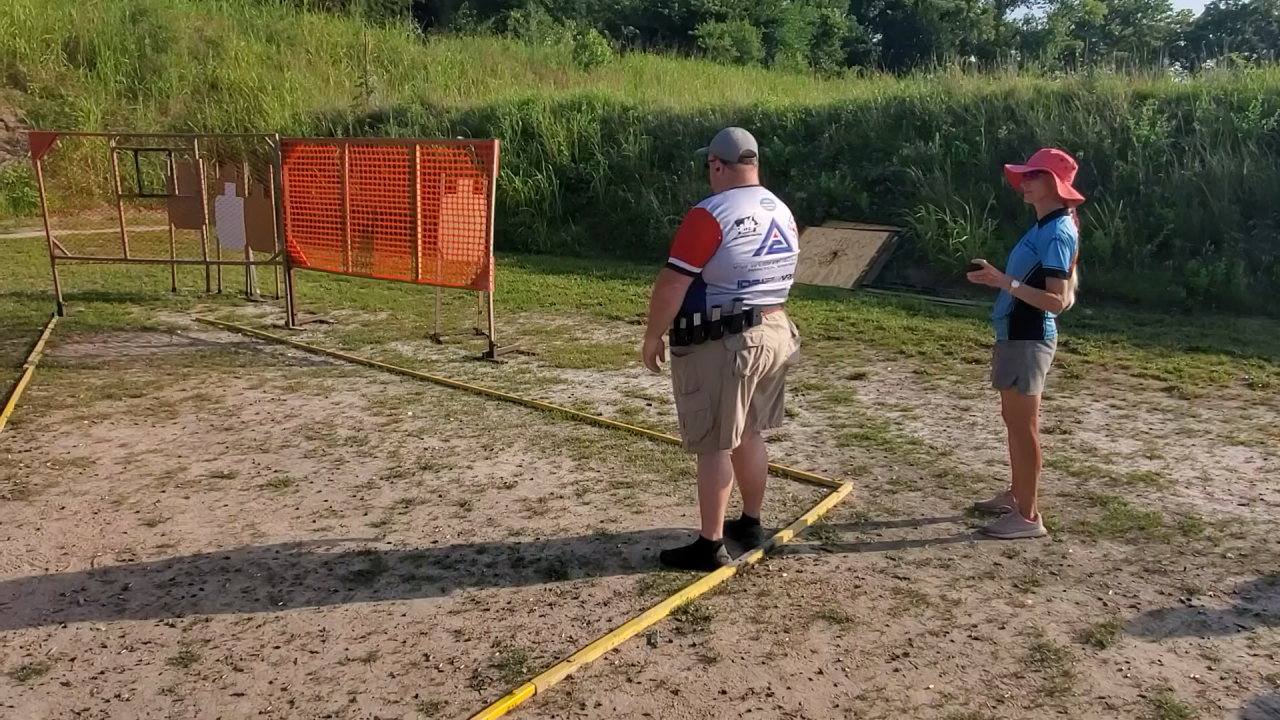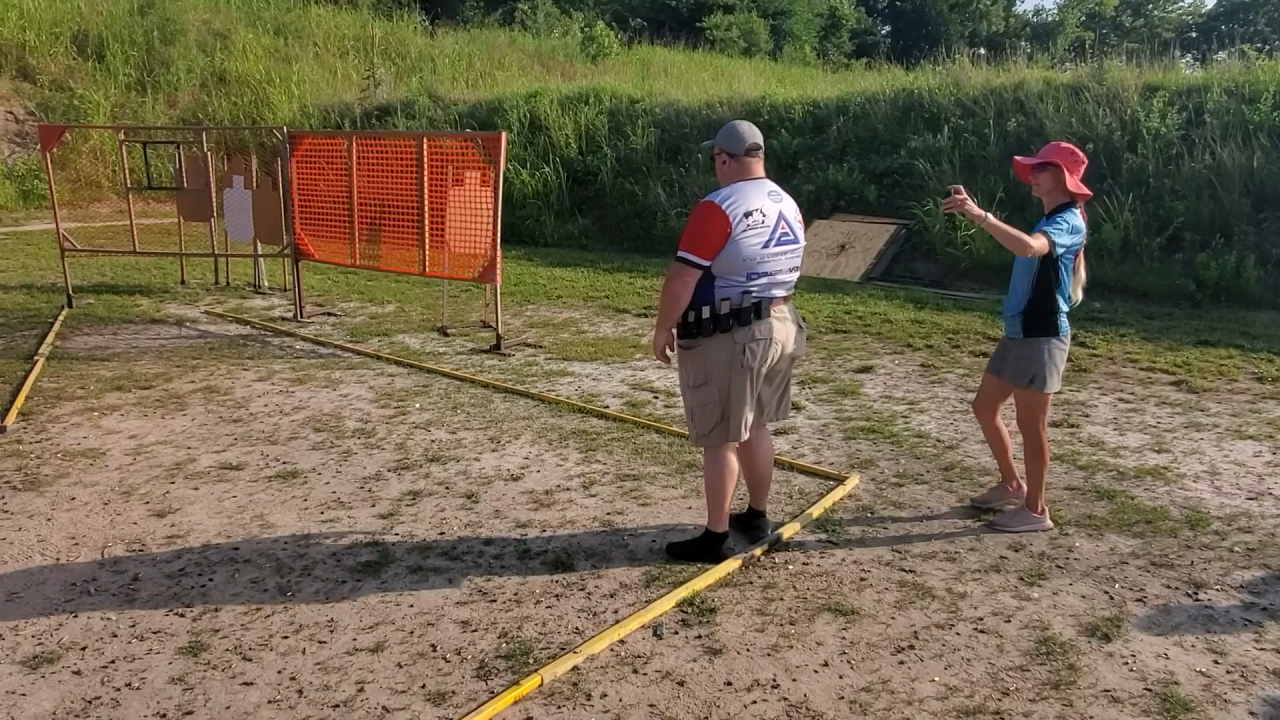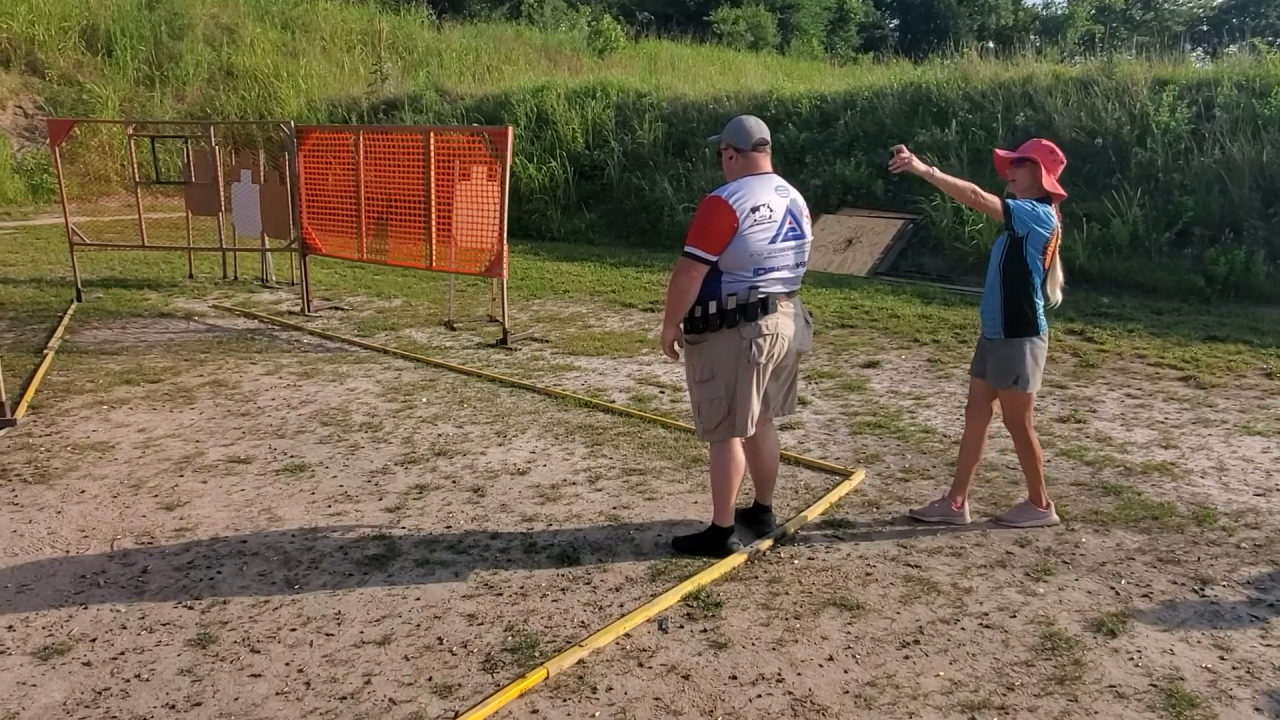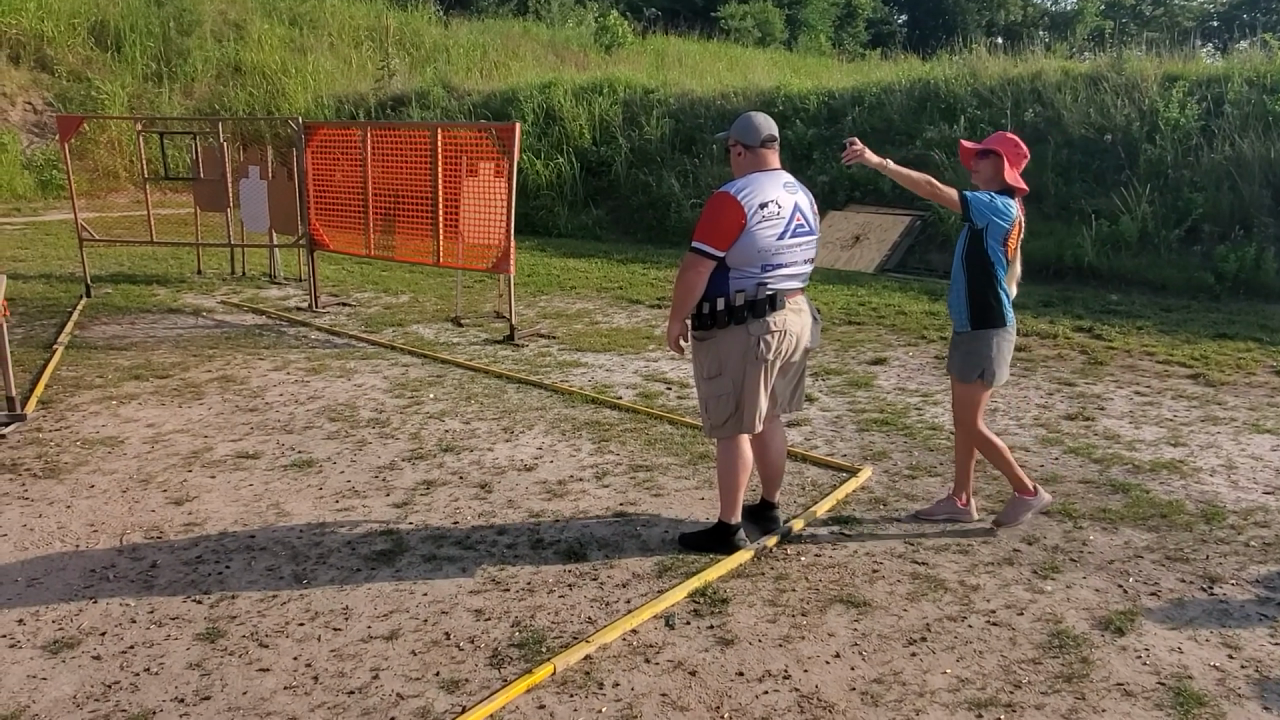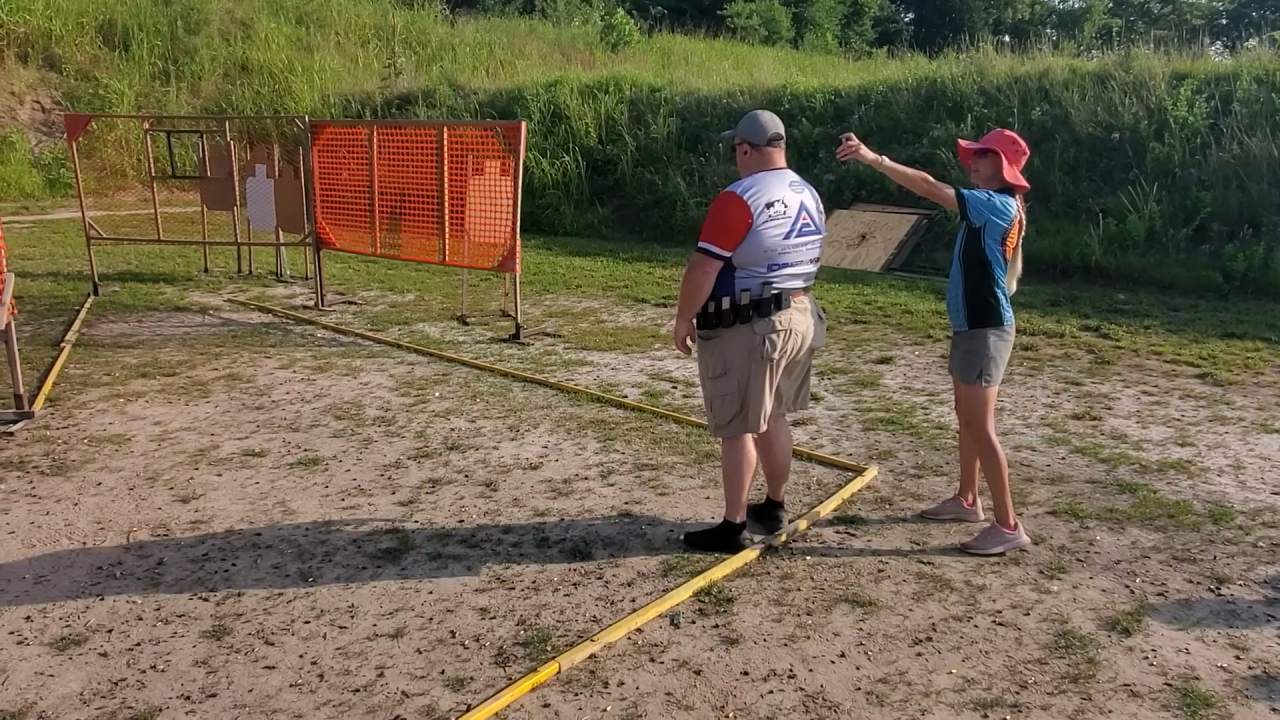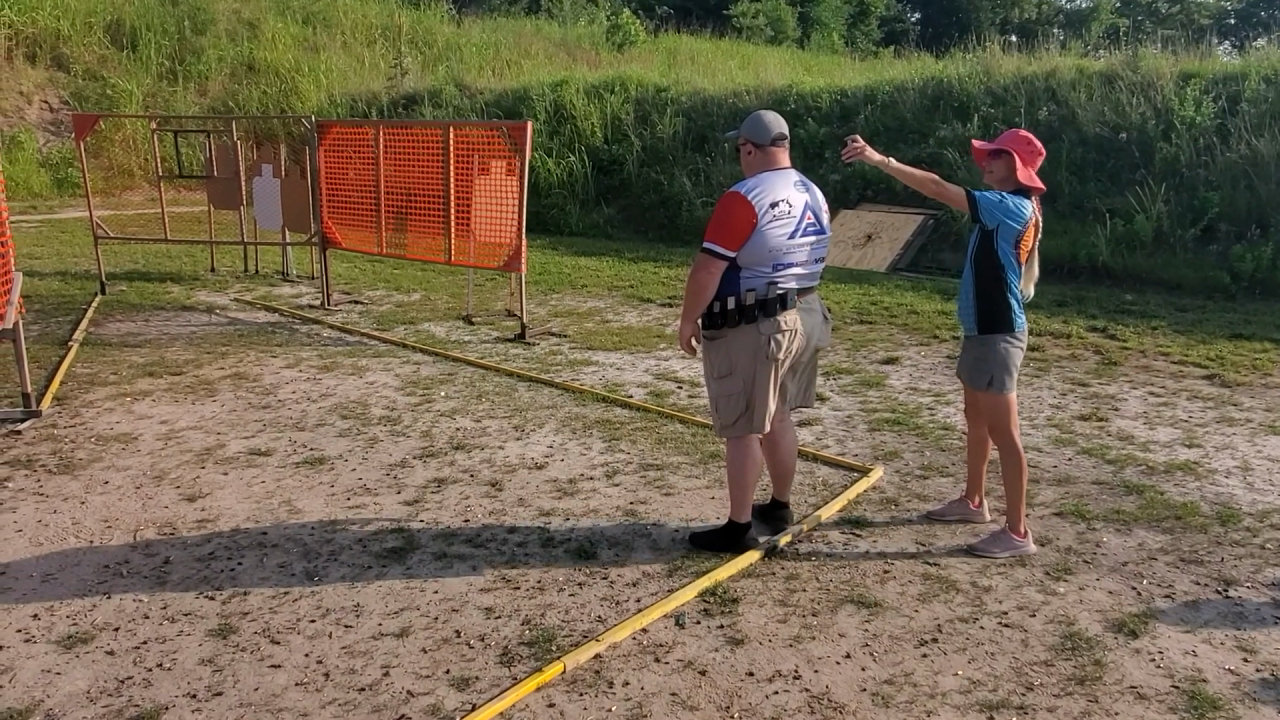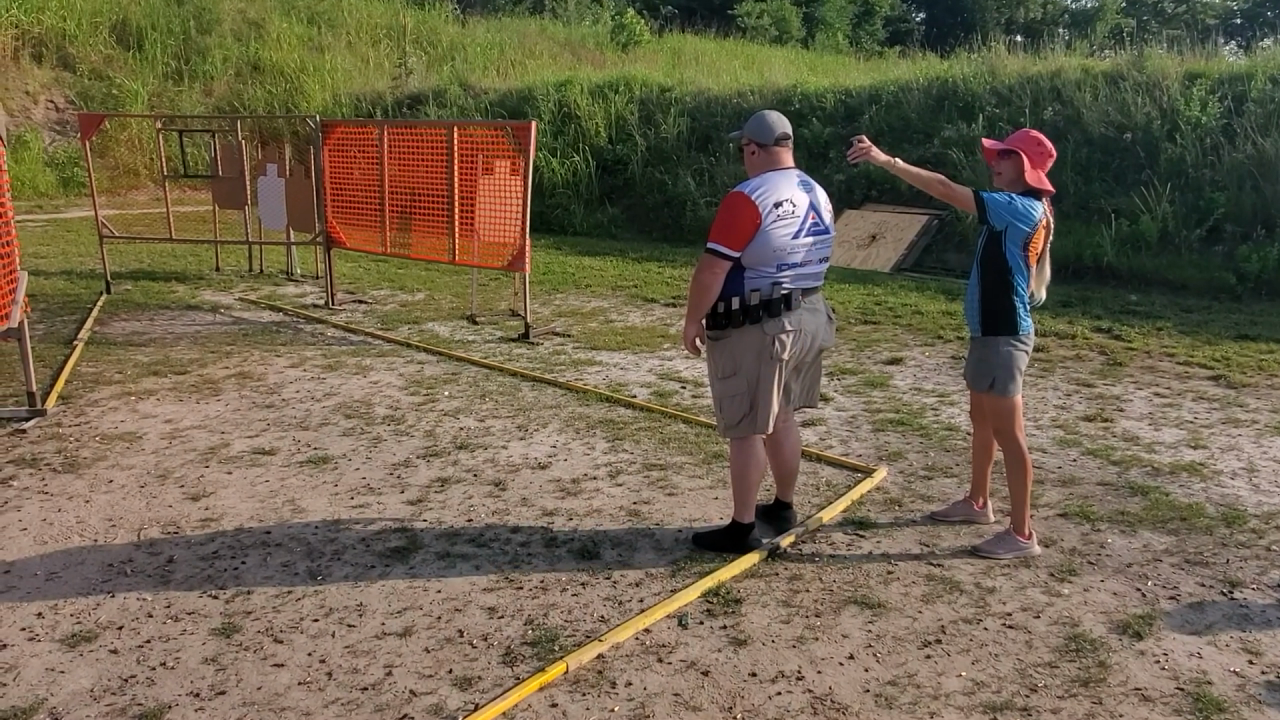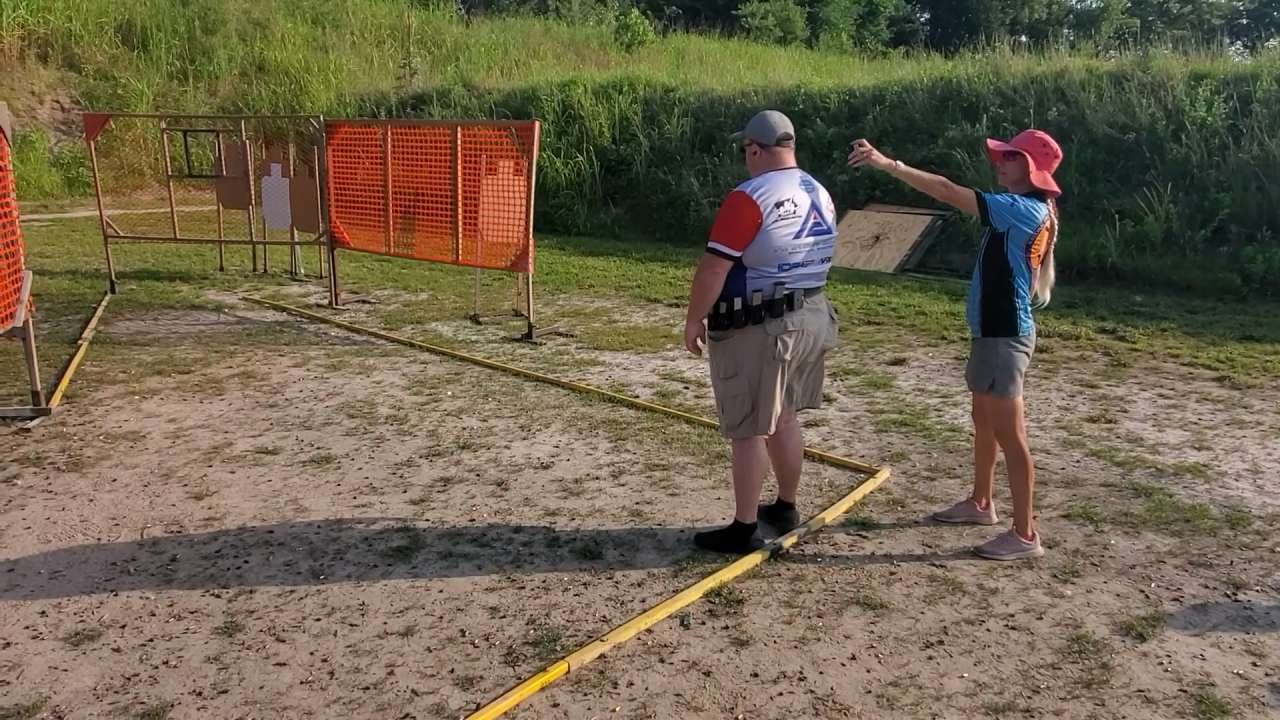
dt=0.5s
person 1, frame 1
left shoulder: (710, 215)
right shoulder: (783, 214)
left elbow: (672, 284)
left wrist: (653, 336)
left hip: (720, 344)
right hip: (775, 333)
left knee: (714, 445)
right knee: (749, 434)
left ankle: (710, 545)
right ankle: (751, 523)
person 1, frame 2
left shoulder: (717, 207)
right shoulder: (788, 206)
left elbow: (682, 277)
left wrist: (663, 328)
left hip: (727, 336)
right hip: (779, 326)
left knee: (720, 438)
right knee: (754, 426)
left ankle: (715, 537)
right ankle: (756, 516)
person 1, frame 3
left shoulder: (724, 202)
right shoulder: (795, 201)
left elbow: (689, 272)
left wrist: (670, 324)
left hip: (732, 332)
right hip: (785, 321)
left knee: (726, 432)
right knee: (761, 421)
left ankle: (722, 531)
right ankle: (762, 511)
person 1, frame 4
left shoulder: (733, 198)
right shoulder: (803, 197)
left elbow: (696, 267)
left wrist: (677, 319)
left hip: (741, 327)
right hip: (795, 316)
left knee: (733, 428)
right knee: (768, 419)
left ankle: (728, 527)
right ankle: (769, 508)
person 1, frame 5
left shoulder: (739, 198)
right shoulder: (809, 195)
left elbow: (704, 268)
left wrist: (684, 319)
left hip: (746, 327)
right hip: (800, 317)
left knee: (738, 428)
right knee: (773, 418)
left ankle: (733, 527)
right ankle: (774, 508)
person 1, frame 6
left shoulder: (744, 198)
right shoulder: (814, 195)
left elbow: (708, 268)
left wrist: (689, 320)
left hip: (751, 327)
right hip: (805, 316)
left knee: (743, 429)
right knee: (778, 418)
left ankle: (739, 527)
right ankle: (780, 507)
person 1, frame 7
left shoulder: (747, 198)
right shoulder: (817, 195)
left elbow: (712, 269)
left wrist: (693, 320)
left hip: (755, 328)
right hip: (808, 317)
left knee: (746, 429)
right knee: (781, 418)
left ankle: (742, 528)
right ankle: (783, 507)
person 1, frame 8
left shoulder: (749, 197)
right shoulder: (819, 194)
left elbow: (714, 268)
left wrist: (694, 320)
left hip: (758, 328)
right hip: (812, 317)
left knee: (748, 430)
right knee: (783, 418)
left ankle: (744, 528)
right ankle: (785, 507)
person 2, frame 1
left shoulder: (1059, 232)
right shoulder: (1042, 227)
left elbow: (1057, 300)
left wrist: (1004, 282)
right wrist: (996, 276)
left hip: (1029, 341)
right hip: (1015, 336)
left knee: (1024, 427)
right knee: (1014, 422)
left ankle: (1028, 516)
right ankle: (1015, 494)
person 2, frame 2
left shoulder: (1069, 222)
right shoulder: (1050, 220)
left elbow: (1029, 247)
left wrist: (978, 214)
left hip: (1041, 339)
right hip: (1018, 333)
left knee: (1031, 425)
right knee: (985, 407)
left ankle: (1035, 509)
right ankle: (1012, 486)
person 2, frame 3
left shoulder: (1039, 215)
right shoulder: (1024, 218)
left elbow: (977, 198)
left wrist: (924, 169)
left hip: (1019, 339)
right hip: (995, 335)
left knee: (1018, 424)
right knee: (975, 417)
left ankle: (1040, 505)
right ankle: (955, 502)
person 2, frame 4
left shoulder: (999, 206)
right shoulder: (993, 208)
left elbow: (934, 190)
left wrist: (878, 162)
left hip: (987, 330)
right hip: (970, 327)
left knee: (971, 424)
right knee: (962, 418)
left ankle: (1027, 492)
right ankle: (962, 499)
person 2, frame 5
left shoulder: (999, 205)
right shoulder: (991, 206)
left elbow: (930, 188)
left wrist: (873, 158)
left hip: (986, 329)
right hip: (971, 326)
left knee: (980, 427)
right knee: (966, 417)
left ankle: (1008, 525)
right ankle: (966, 499)
person 2, frame 6
left shoulder: (1013, 207)
right shoulder: (1006, 208)
left elbow: (939, 189)
left wrist: (880, 160)
left hip: (998, 334)
right hip: (982, 330)
left knee: (1003, 432)
right knee: (976, 418)
left ankle: (1018, 532)
right ankle: (973, 501)
person 2, frame 7
left shoulder: (1021, 209)
right shoulder: (1017, 208)
left elbow: (946, 190)
left wrist: (886, 161)
left hip: (1003, 336)
right hip: (990, 331)
left knee: (1007, 433)
right knee: (981, 420)
left ankle: (1022, 533)
right ankle: (977, 501)
person 2, frame 8
left shoulder: (1025, 211)
right shoulder: (1026, 210)
left elbow: (949, 191)
left wrist: (888, 164)
left hip: (1005, 336)
right hip: (993, 331)
left knee: (1009, 433)
right knee: (984, 420)
left ankle: (1025, 534)
right ankle: (980, 503)
